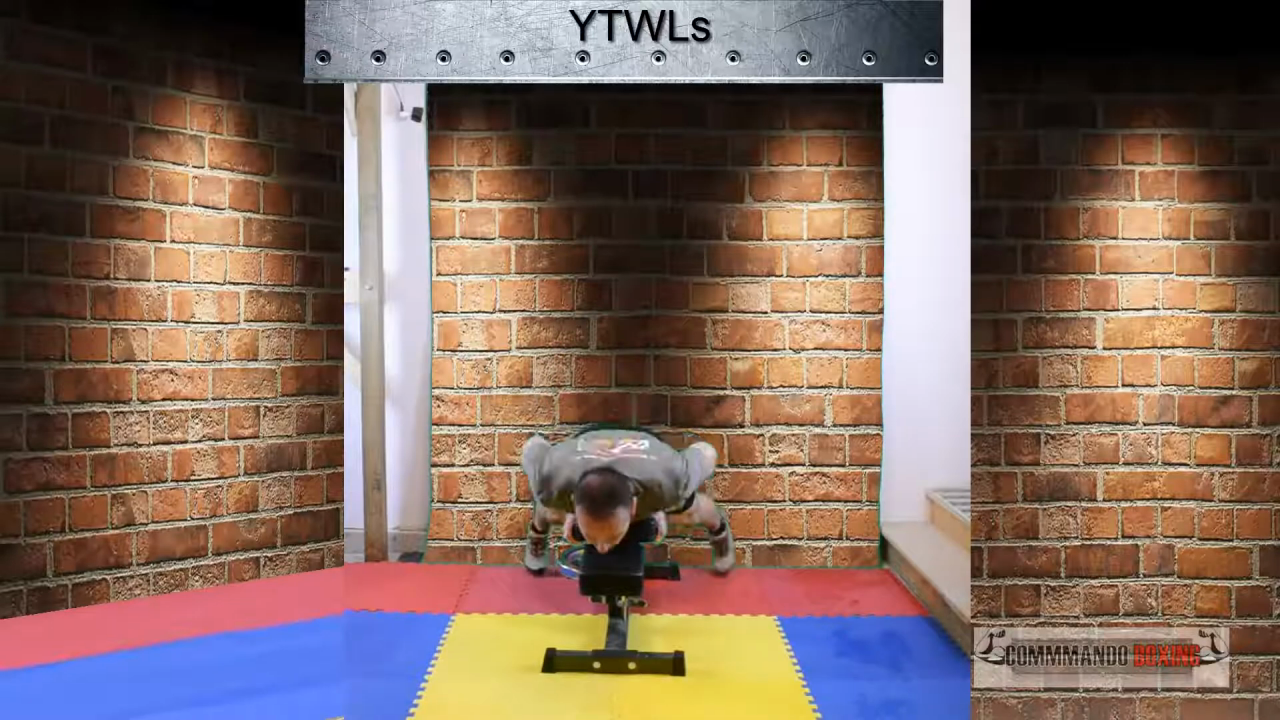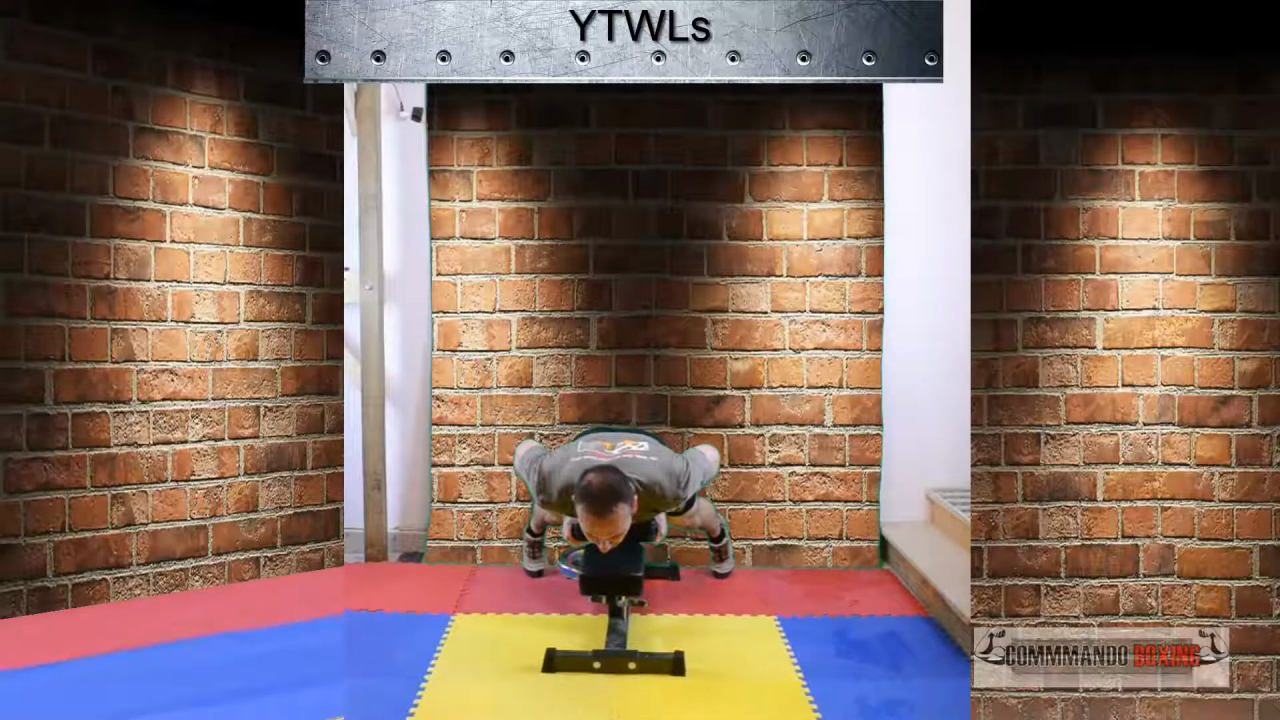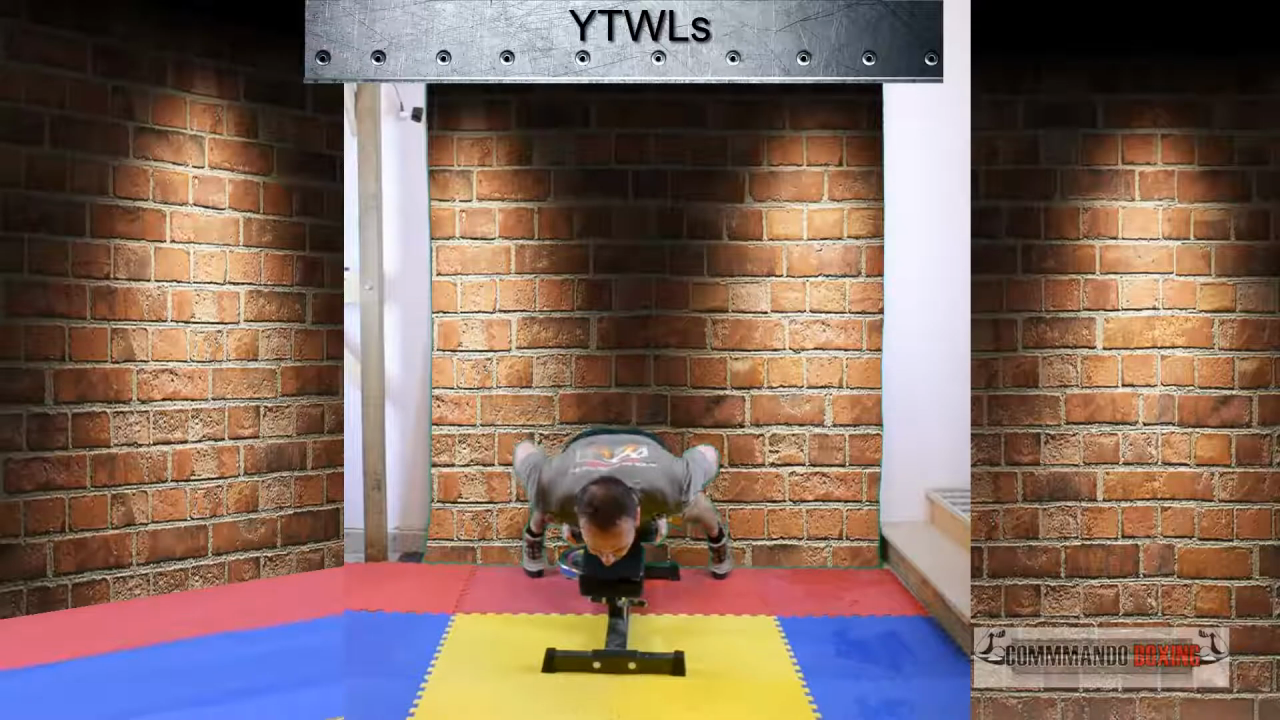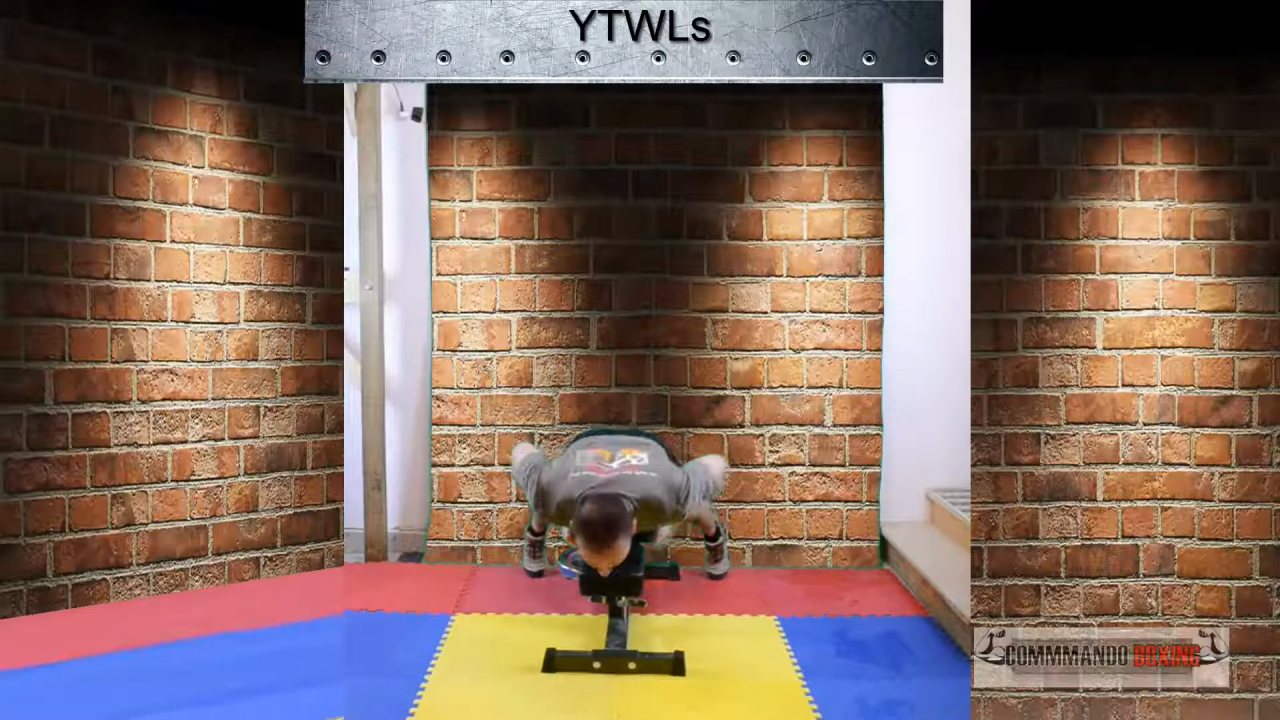
dt=0.2s
person 1, frame 1
left shoulder: (667, 482)
right shoulder: (553, 482)
left elbow: (707, 454)
right elbow: (532, 446)
left wrist: (663, 507)
right wrist: (567, 512)
left knee: (691, 513)
right knee: (553, 512)
left ankle: (717, 525)
right ankle: (538, 530)
person 1, frame 2
left shoulder: (667, 482)
right shoulder: (554, 482)
left elbow: (710, 455)
right elbow: (525, 448)
right wrist: (562, 513)
left knee: (691, 516)
left ankle: (718, 533)
right ankle: (535, 532)
person 1, frame 3
left shoulder: (669, 489)
right shoulder: (553, 493)
left elbow: (708, 454)
right elbow: (523, 450)
left ankle: (716, 535)
right ankle: (534, 533)
person 1, frame 4
left shoulder: (668, 497)
right shoulder: (551, 497)
left elbow: (717, 464)
right elbow: (521, 451)
left ankle: (713, 535)
right ankle: (536, 532)
